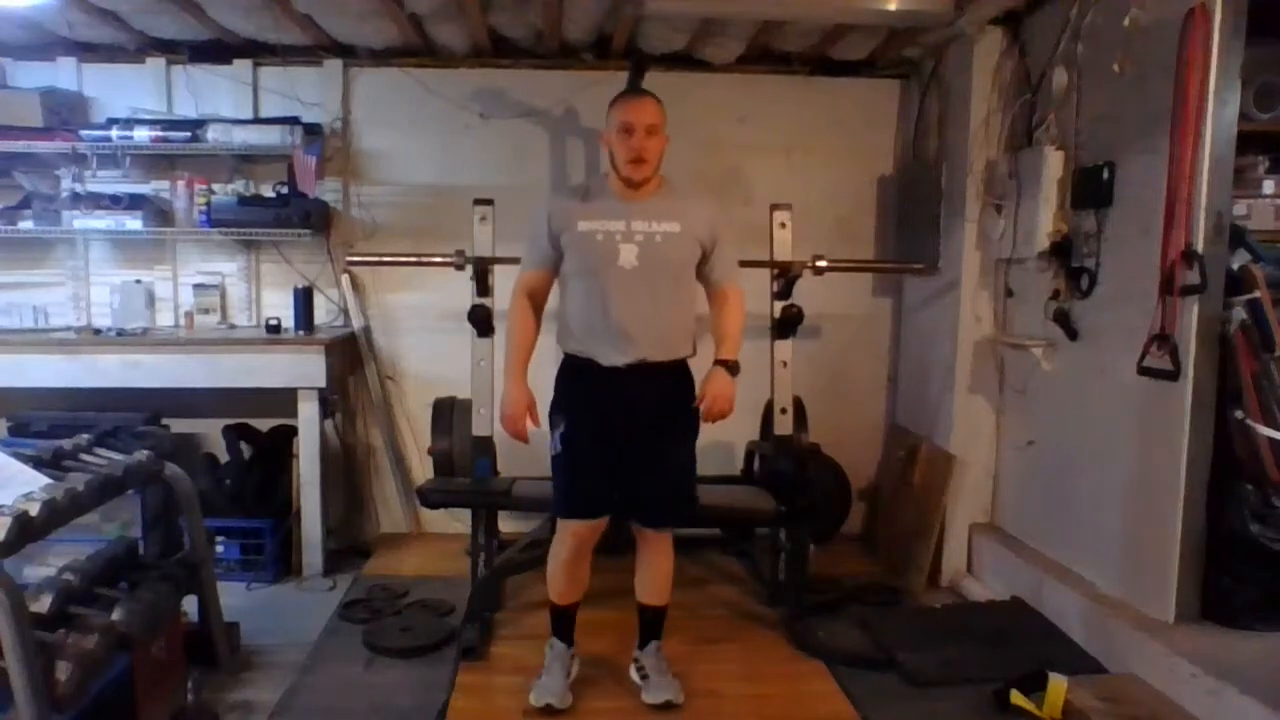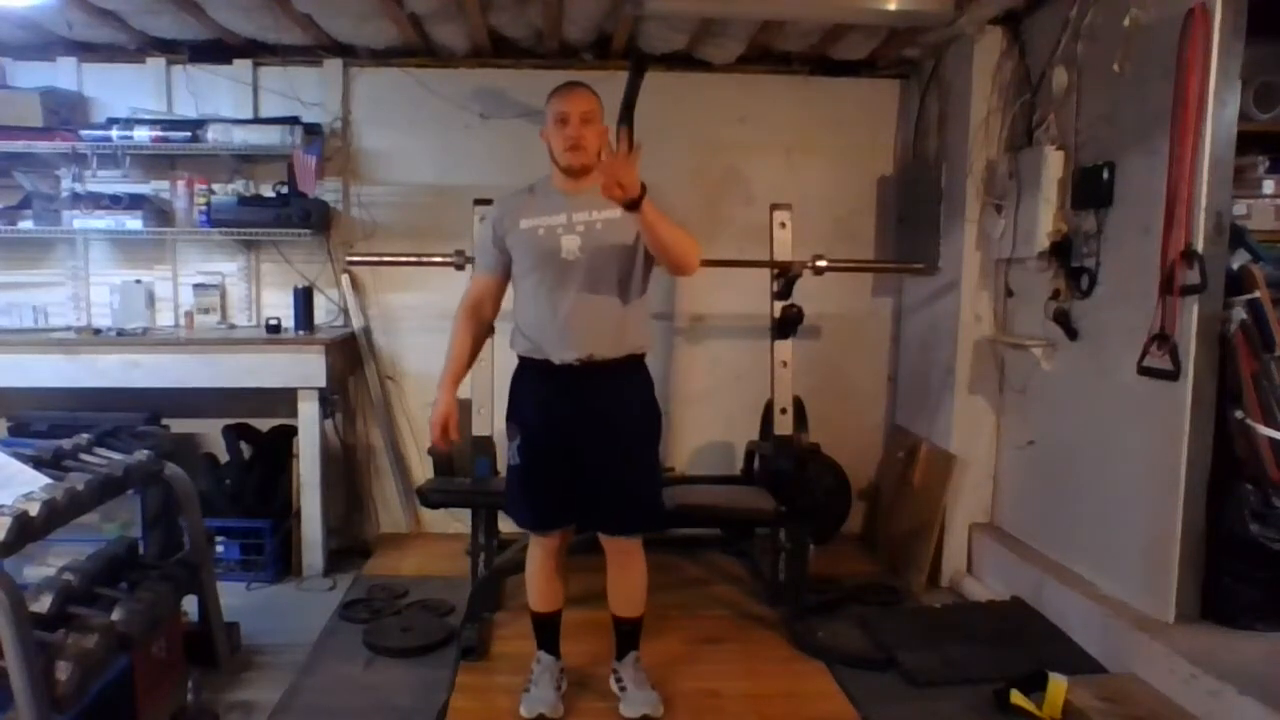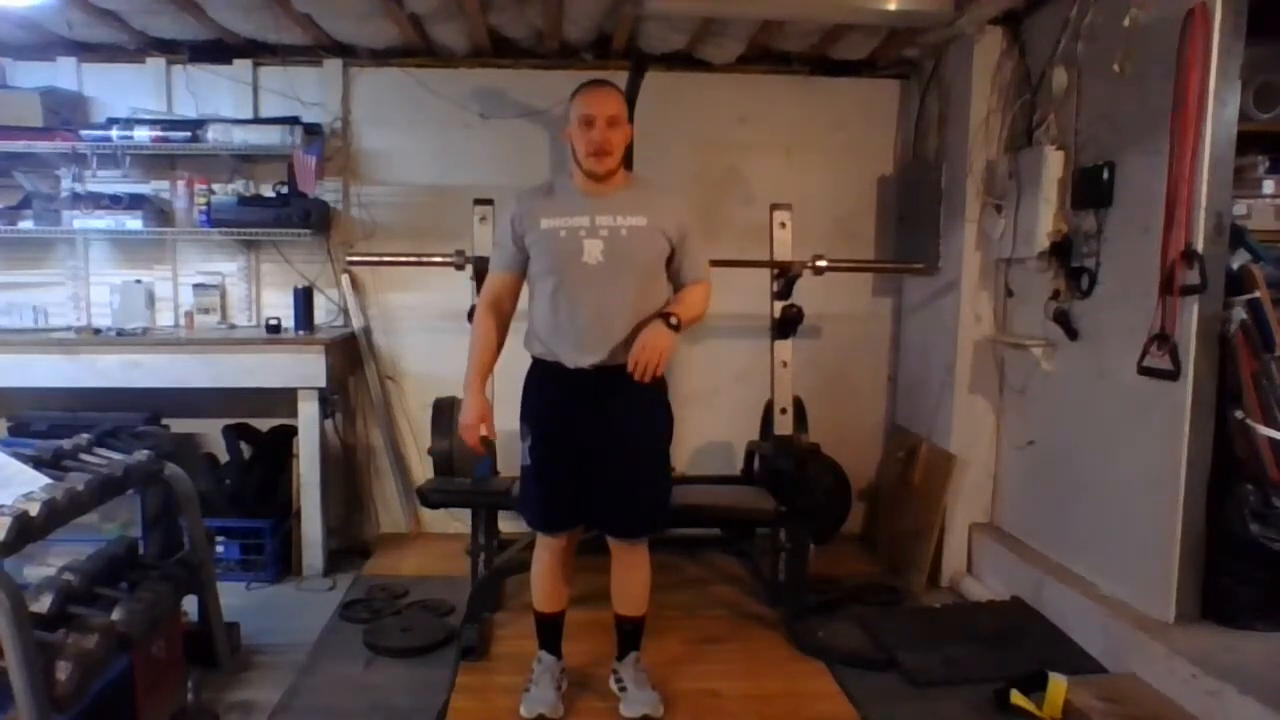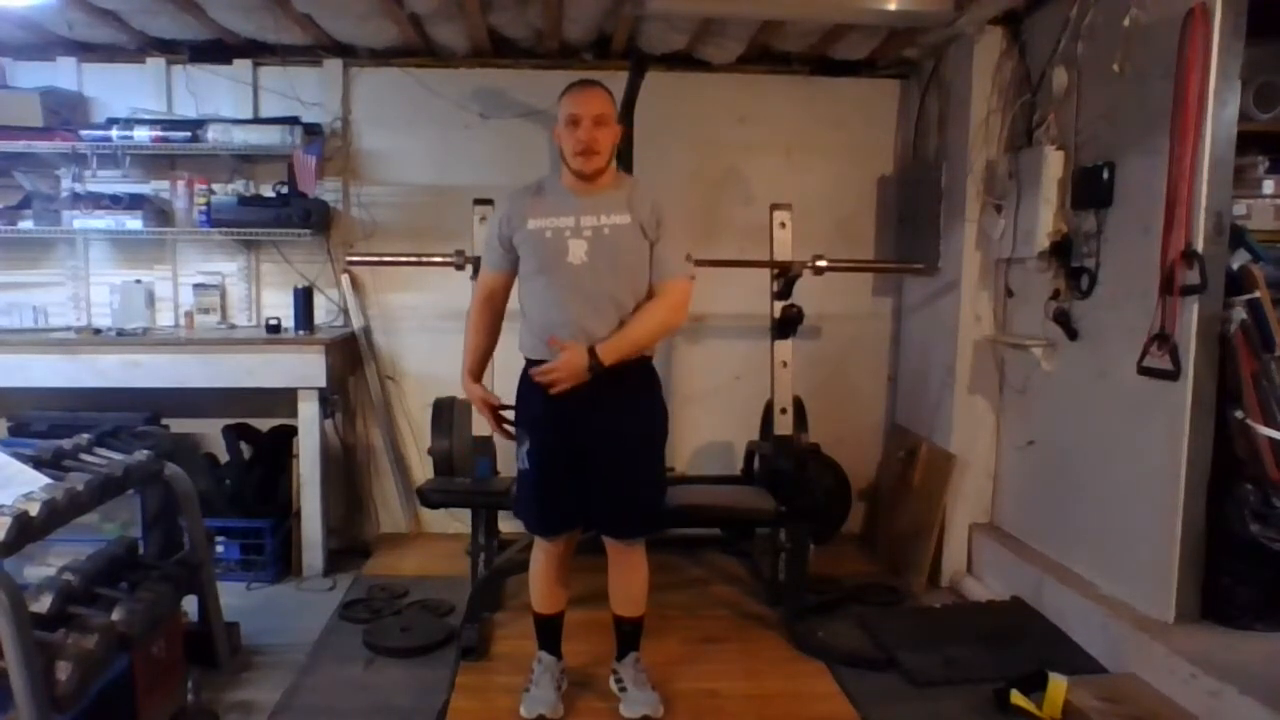
dt=1s
person 1, frame 1
left shoulder: (695, 216)
right shoulder: (567, 212)
left elbow: (727, 296)
right elbow: (527, 296)
left wrist: (725, 365)
right wrist: (515, 379)
left hip: (665, 388)
right hip: (586, 384)
left knee: (655, 530)
right knee: (577, 528)
left ankle: (649, 652)
right ankle: (560, 650)
person 1, frame 2
left shoulder: (635, 204)
right shoulder: (513, 211)
left elbow: (687, 262)
right elbow: (478, 305)
left wrist: (635, 200)
right wrist: (447, 388)
left hip: (620, 385)
right hip: (541, 386)
left knee: (623, 537)
right knee: (546, 536)
left ankle: (627, 664)
right ankle: (547, 663)
person 1, frame 3
left shoulder: (660, 209)
right shoulder: (532, 209)
left elbow: (699, 286)
right elbow: (494, 302)
left wrist: (668, 321)
right wrist: (474, 388)
left hip: (633, 391)
right hip: (554, 389)
left knee: (630, 536)
right knee: (553, 535)
left ankle: (628, 663)
right ankle: (548, 662)
person 1, frame 4
left shoulder: (647, 206)
right shoulder: (521, 208)
left elbow: (674, 301)
right elbow: (489, 295)
left wrist: (594, 357)
right wrist: (472, 375)
left hip: (627, 390)
right hip: (545, 390)
left knee: (627, 537)
right knee: (551, 537)
left ankle: (628, 664)
right ankle: (548, 663)
